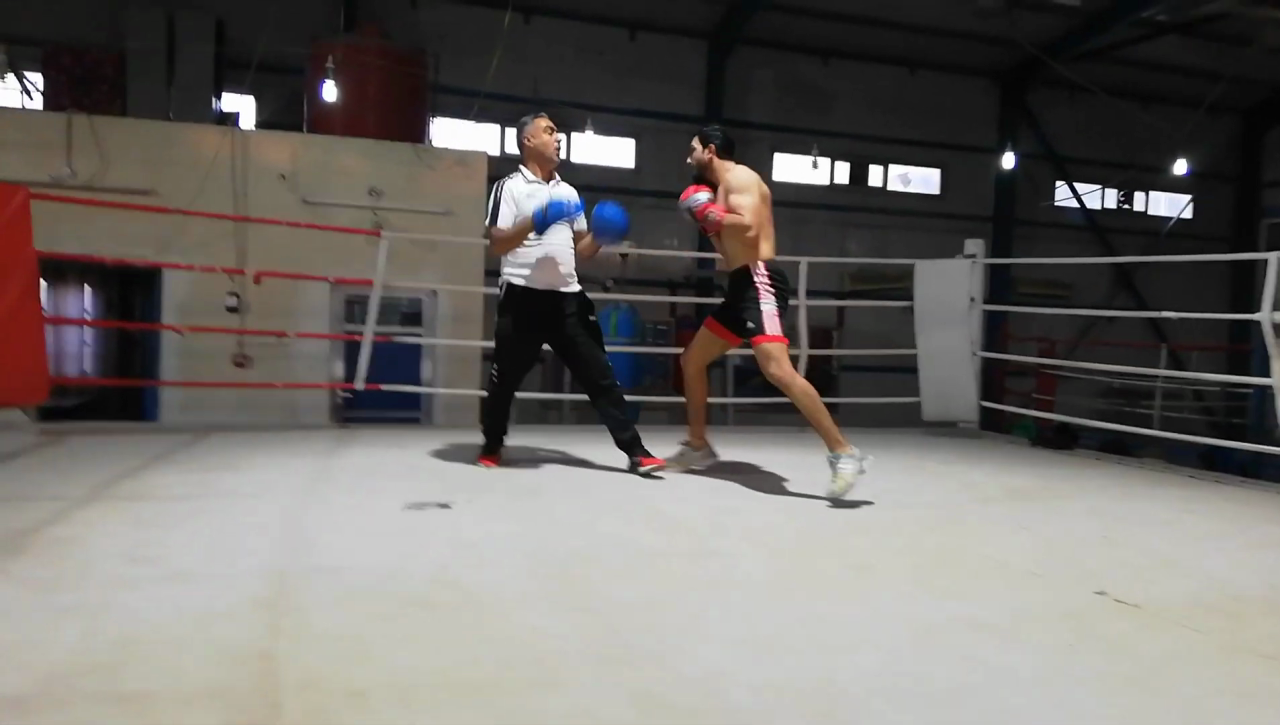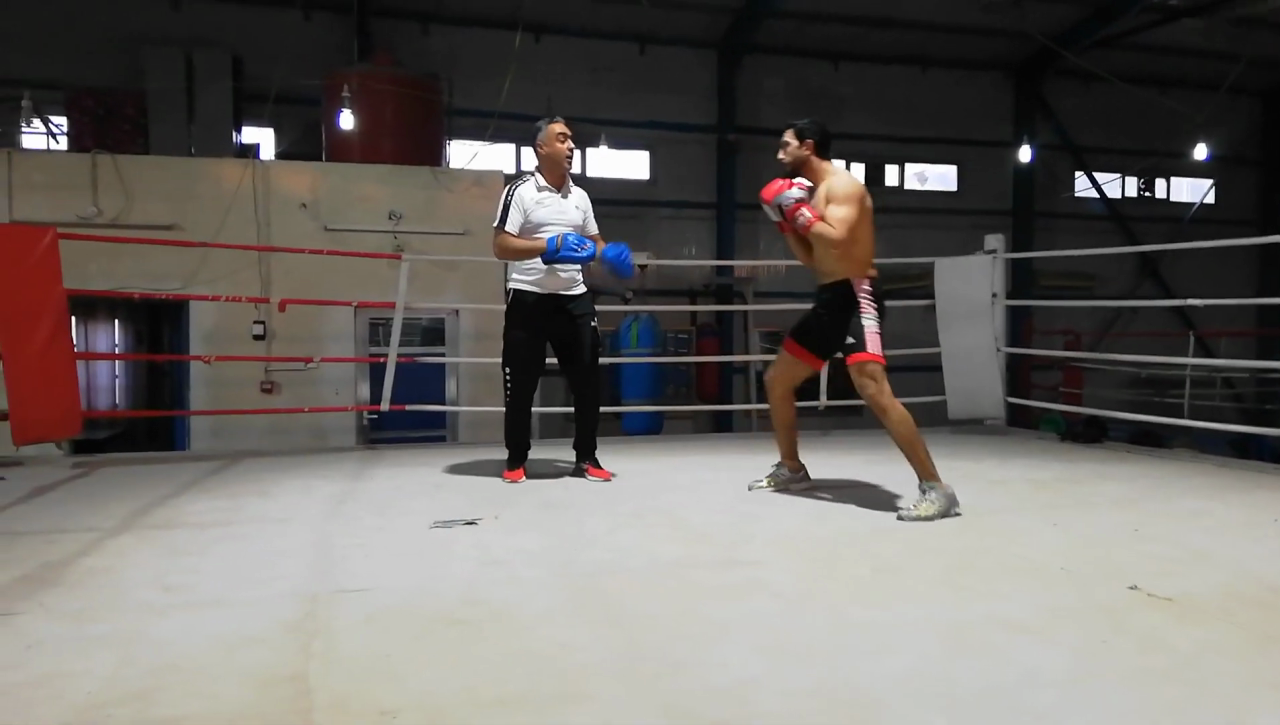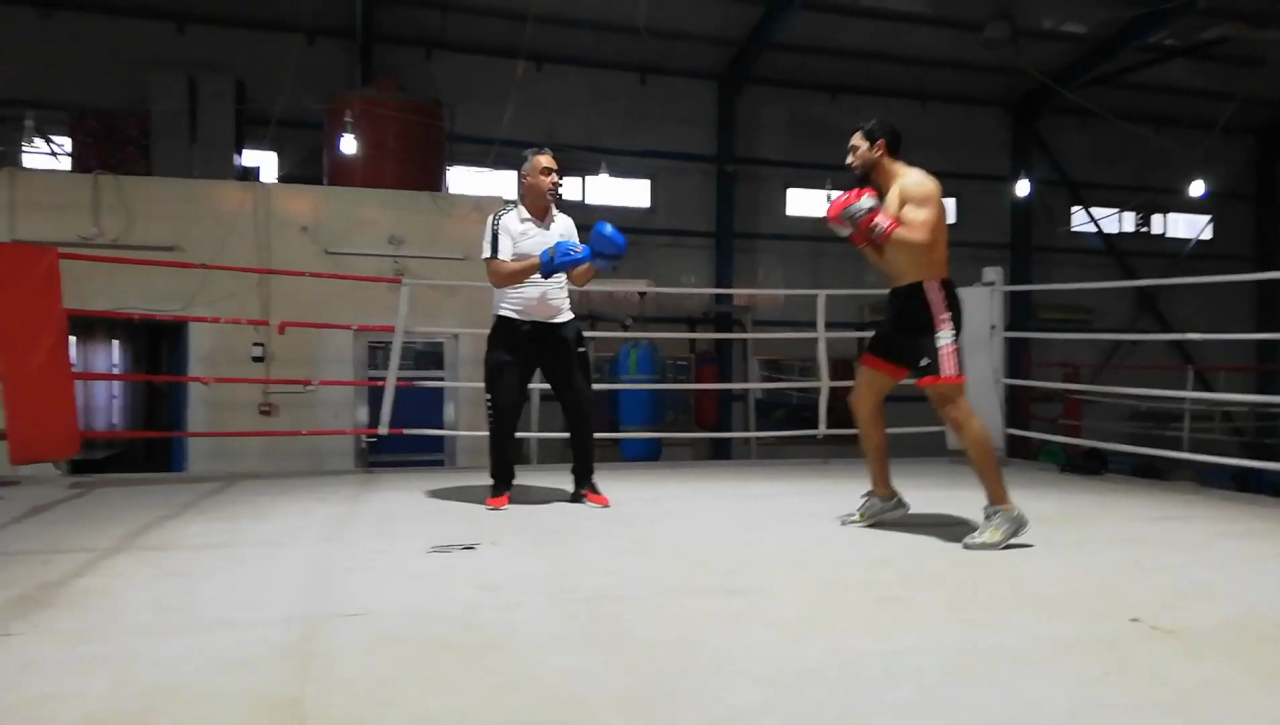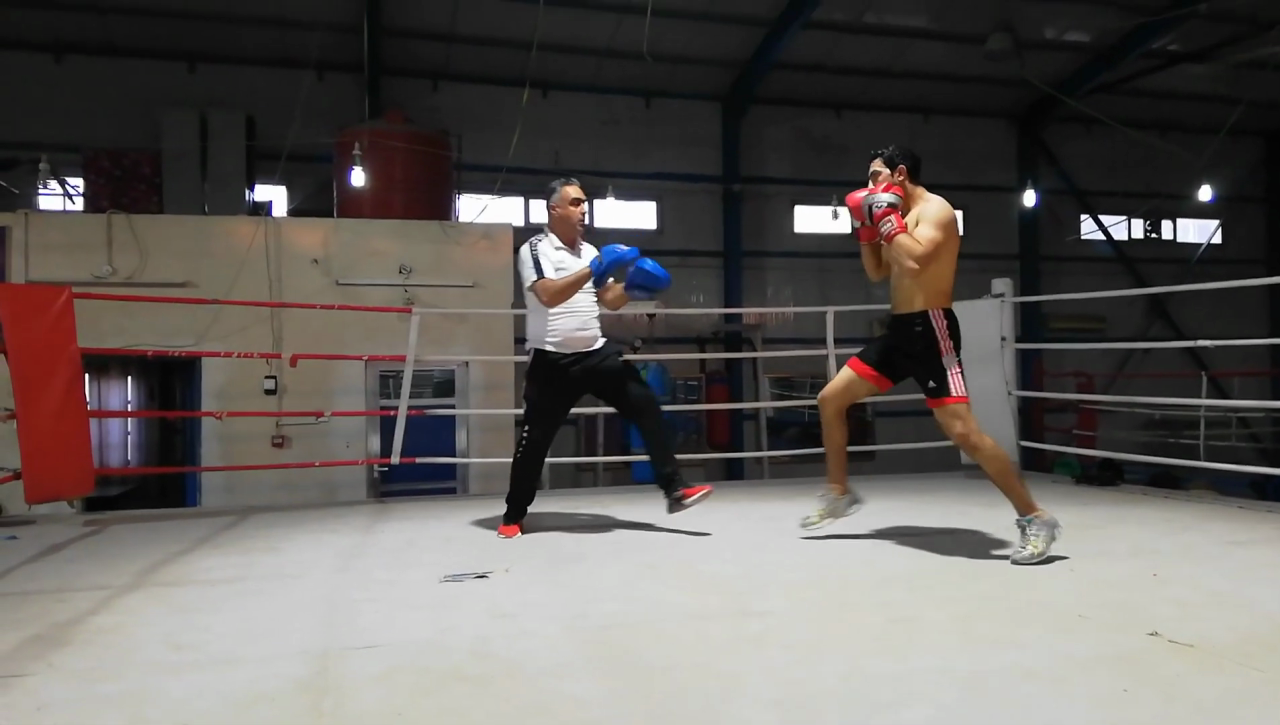
dt=0.5s
person 1, frame 1
left shoulder: (740, 177)
right shoulder: (722, 186)
left elbow: (747, 227)
left wrist: (708, 209)
right wrist: (704, 216)
left hip: (760, 282)
right hip: (741, 285)
left knee: (778, 369)
right knee: (691, 361)
left ankle: (844, 454)
right ankle: (697, 448)
person 1, frame 2
left shoulder: (842, 184)
right shoulder: (813, 191)
left elbow: (838, 242)
left wrist: (798, 211)
right wrist: (785, 220)
left hip: (855, 295)
right hip: (829, 299)
left knee: (875, 391)
right knee: (777, 381)
left ankle: (935, 488)
right ankle: (790, 469)
person 1, frame 3
left shoulder: (917, 183)
right shoulder: (885, 195)
left elbow: (922, 244)
left wrist: (872, 219)
right wrist: (856, 231)
left hip: (929, 302)
right hip: (901, 306)
left knee: (951, 408)
right knee: (862, 401)
left ankle: (1003, 509)
right ankle: (883, 496)
person 1, frame 4
left shoulder: (935, 210)
right shoulder: (899, 217)
left elbow: (914, 261)
right elbow: (877, 273)
left wrist: (885, 217)
right wrist: (866, 228)
left hip: (930, 330)
right hip: (898, 330)
left knee: (962, 430)
right knee: (830, 400)
left ankle: (1035, 519)
right ankle: (839, 494)
person 2, frame 1
left shoulder: (568, 192)
right shoulder: (509, 188)
left elbow: (581, 247)
right elbow: (498, 243)
left wrist: (601, 236)
right wrist: (535, 221)
left hip: (568, 299)
right hip: (523, 298)
left knee: (600, 373)
right knee: (505, 377)
left ankle: (634, 451)
right ankle: (491, 447)
person 2, frame 2
left shoulder: (579, 195)
right shoulder: (520, 191)
left elbow: (595, 242)
right elbow: (501, 247)
left wrist: (609, 254)
right wrist: (548, 246)
left hip: (574, 301)
right hip: (529, 302)
left knee: (586, 381)
right knee: (521, 383)
left ankle: (586, 458)
right ankle: (516, 460)
person 2, frame 3
left shoulder: (565, 224)
right shoulder: (503, 220)
left elbow: (579, 278)
right elbow: (499, 276)
left wrist: (598, 262)
right wrist: (545, 259)
left hip: (560, 329)
right hip: (513, 330)
left knee: (581, 403)
right knee: (505, 410)
left ankle: (584, 484)
right ankle: (502, 485)
person 2, frame 4
left shoulder: (590, 251)
right shoulder: (535, 249)
left elbow: (608, 301)
right elbow: (549, 296)
left wrist: (633, 287)
right wrist: (593, 269)
left hip: (597, 354)
right hip: (552, 361)
left knee: (646, 406)
right knee: (534, 441)
left ankle: (674, 488)
right ankle: (514, 515)
